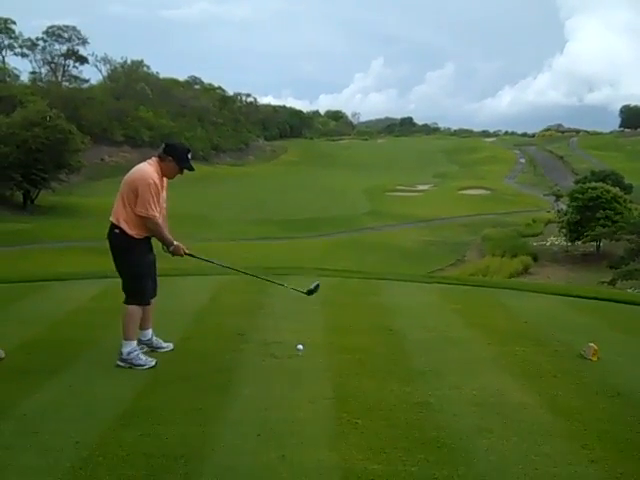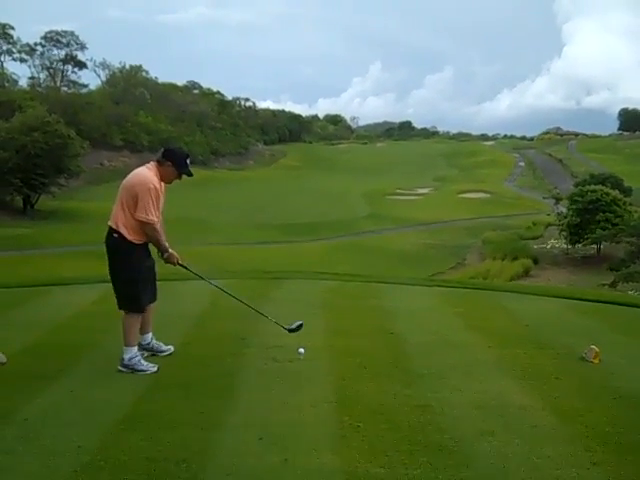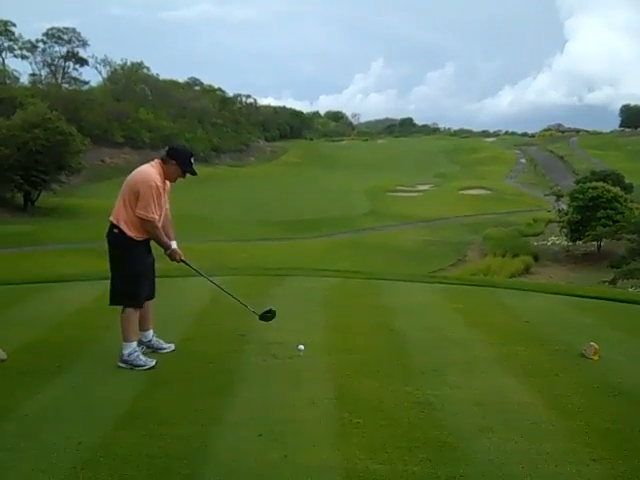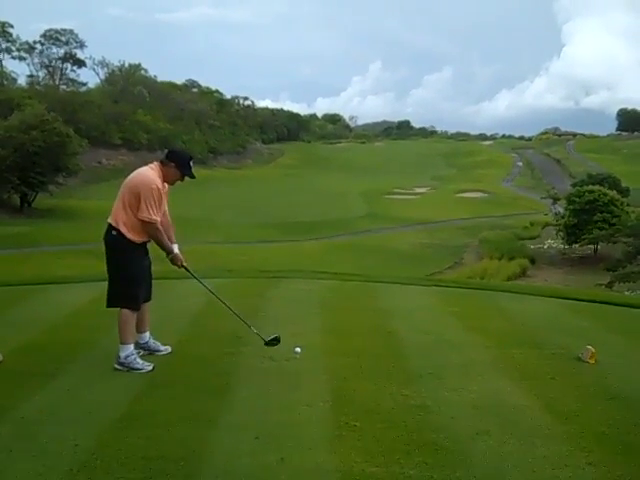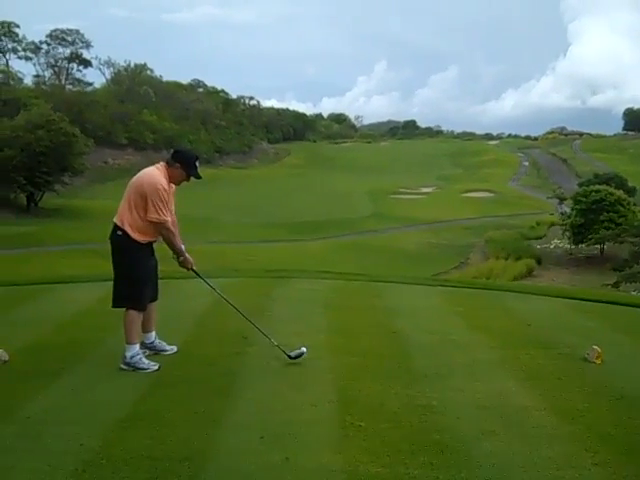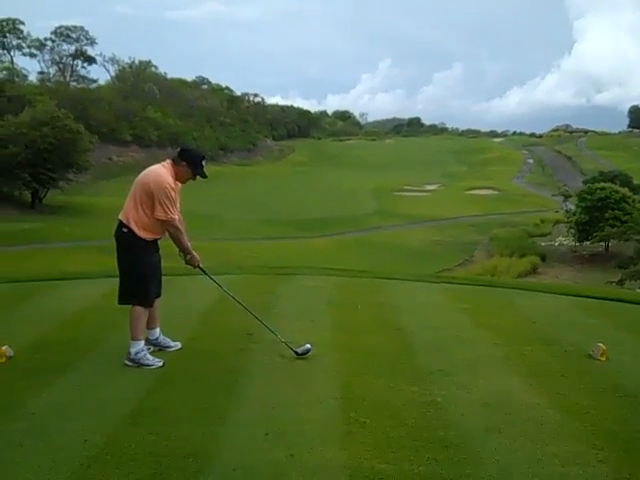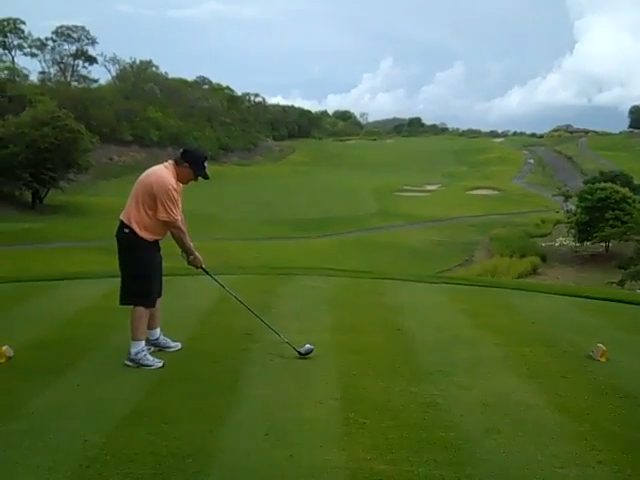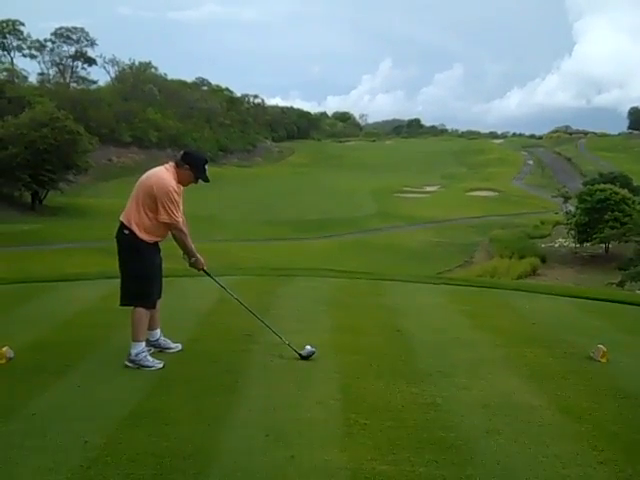
dt=0.3s
person 1, frame 1
left shoulder: (158, 175)
right shoulder: (148, 178)
left elbow: (160, 213)
right elbow: (150, 220)
left wrist: (169, 240)
right wrist: (170, 244)
left hip: (138, 236)
right hip: (126, 238)
left knee: (146, 292)
right knee: (138, 294)
left ankle: (146, 338)
right ankle: (128, 351)
person 1, frame 2
left shoulder: (156, 178)
right shoulder: (148, 182)
left elbow: (156, 219)
right elbow: (148, 226)
left wrist: (165, 246)
right wrist: (166, 251)
left hip: (136, 242)
right hip: (125, 243)
left knee: (146, 295)
right knee: (134, 301)
left ankle: (146, 342)
right ankle: (129, 357)
person 1, frame 3
left shoulder: (161, 177)
right shoulder: (151, 180)
left elbow: (164, 214)
right elbow: (150, 223)
left wrist: (173, 242)
right wrist: (168, 248)
left hip: (137, 238)
right hip: (126, 239)
left knee: (146, 292)
right knee: (133, 297)
left ankle: (147, 338)
right ankle: (128, 353)
person 1, frame 4
left shoulder: (159, 179)
right shoulder: (150, 182)
left elbow: (164, 217)
right elbow: (152, 225)
left wrist: (174, 246)
right wrist: (170, 252)
left hip: (134, 240)
right hip: (123, 241)
left knee: (143, 294)
right knee: (130, 299)
left ankle: (143, 341)
right ankle: (125, 355)
person 1, frame 5
left shoulder: (165, 179)
right shoulder: (156, 183)
left elbow: (170, 218)
right elbow: (164, 227)
left wrist: (181, 248)
right wrist: (181, 255)
left hip: (141, 240)
right hip: (129, 241)
left knee: (149, 294)
right knee: (136, 299)
left ankle: (149, 341)
right ankle: (131, 355)
person 1, frame 6
left shoulder: (170, 176)
right shoulder: (163, 181)
left elbow: (176, 216)
right elbow: (171, 225)
left wrist: (187, 246)
right wrist: (188, 253)
left hip: (145, 237)
right hip: (134, 238)
left knee: (152, 291)
right knee: (141, 295)
left ankle: (154, 337)
right ankle: (136, 351)
person 1, frame 7
left shoulder: (171, 175)
right shoulder: (165, 182)
left elbow: (178, 217)
right elbow: (174, 226)
left wrist: (189, 247)
right wrist: (191, 253)
left hip: (145, 237)
right hip: (135, 238)
left knee: (153, 292)
right knee: (143, 296)
left ankle: (154, 337)
right ankle: (136, 352)
person 1, frame 8
left shoulder: (171, 177)
right shoulder: (166, 184)
left elbow: (179, 219)
right elbow: (175, 227)
left wrist: (190, 250)
right wrist: (193, 255)
left hip: (146, 238)
right hip: (135, 239)
left knee: (153, 293)
right knee: (143, 297)
left ankle: (154, 338)
right ankle: (137, 352)
